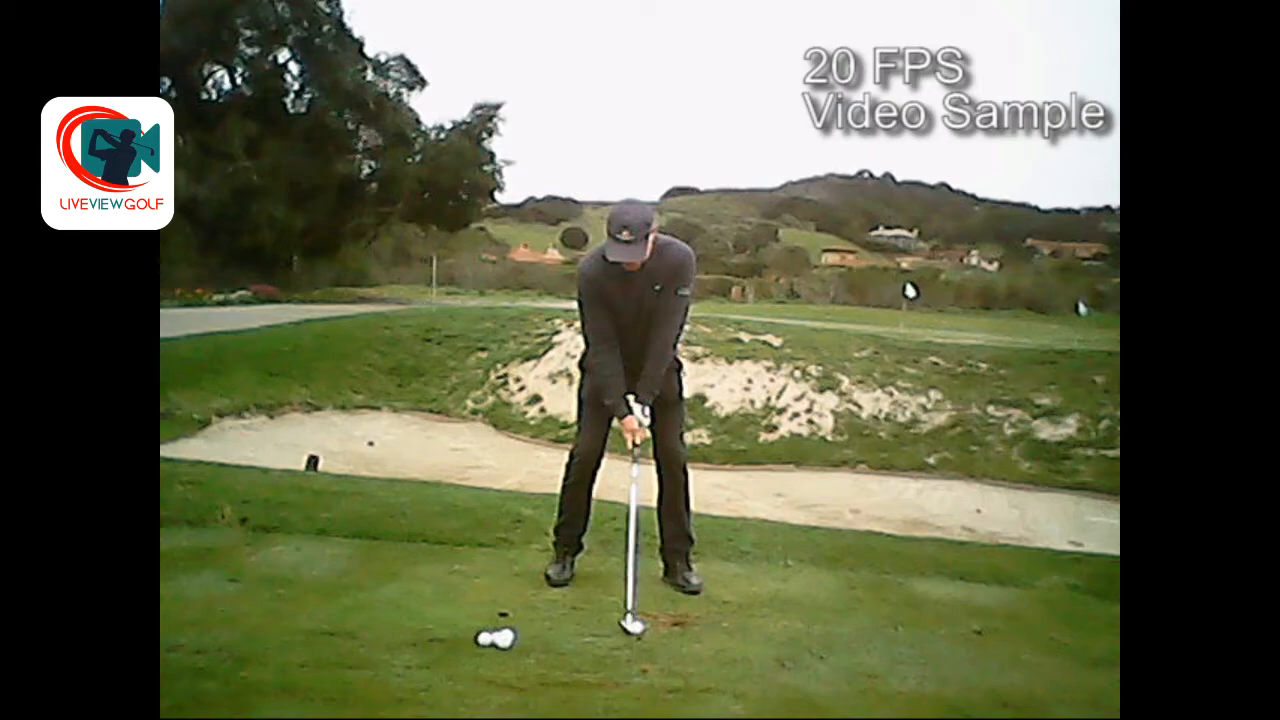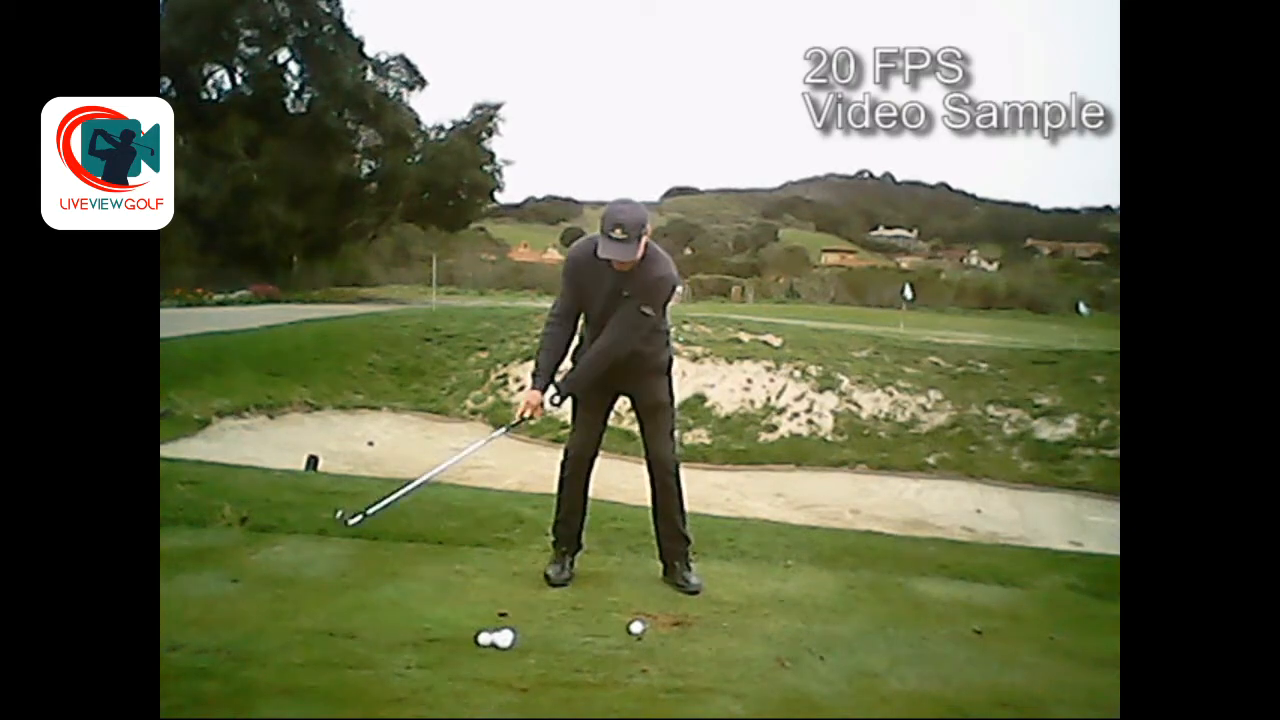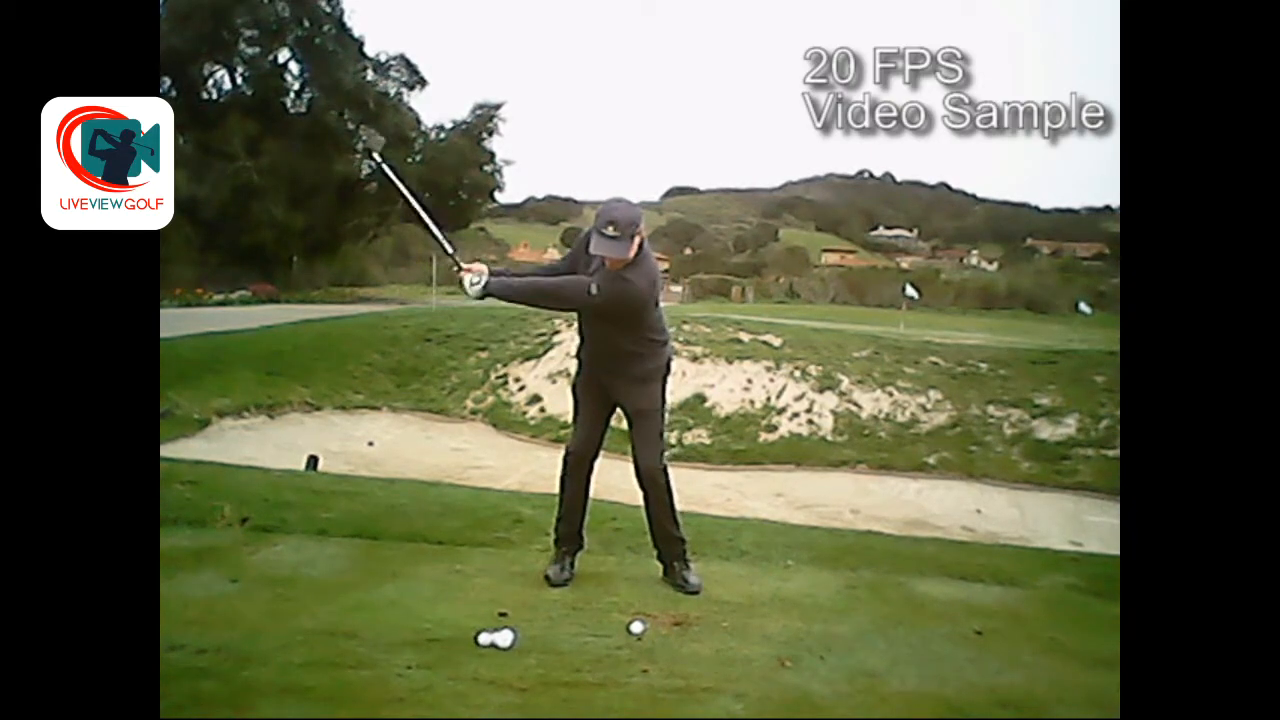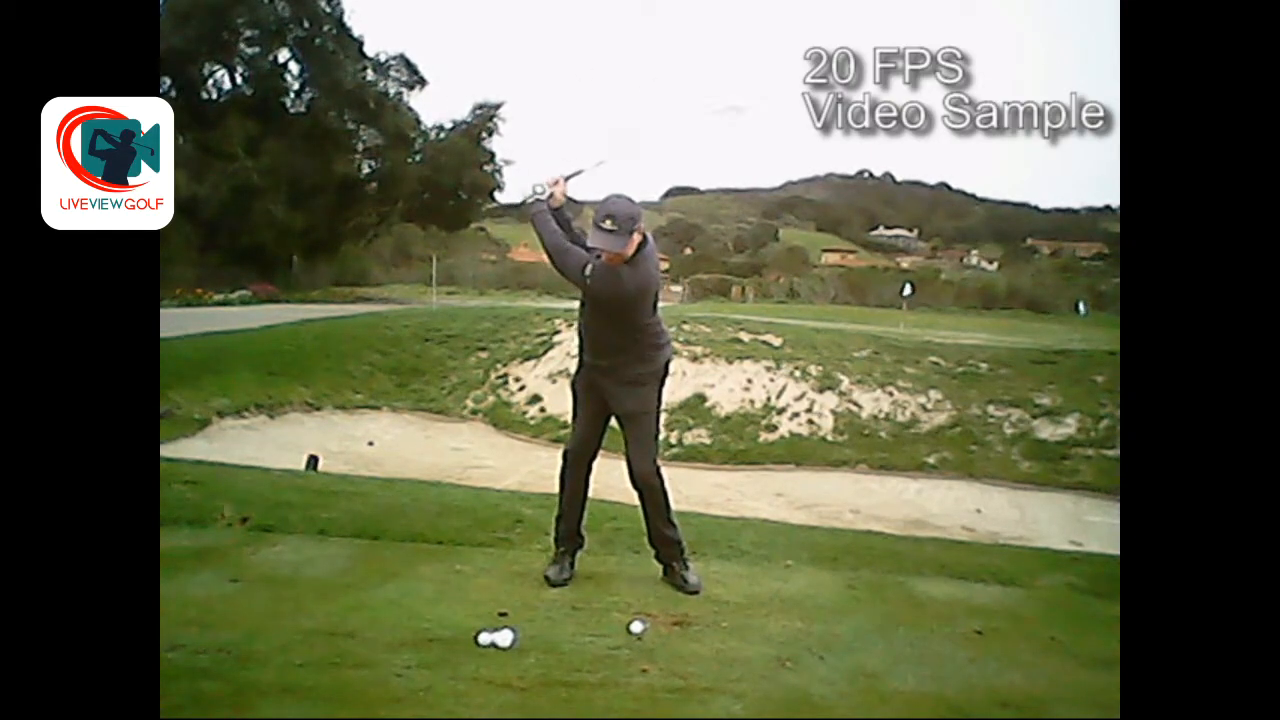
dt=0.7s
person 1, frame 1
left shoulder: (679, 259)
right shoulder: (592, 271)
left elbow: (665, 335)
right elbow: (601, 344)
left wrist: (643, 400)
right wrist: (620, 409)
left hip: (659, 369)
right hip: (605, 369)
left knee: (672, 458)
right knee: (585, 455)
left ankle: (677, 559)
right ankle: (565, 550)
person 1, frame 2
left shoulder: (661, 275)
right shoulder: (581, 255)
left elbow: (617, 341)
right elbow: (562, 320)
left wrist: (561, 390)
right wrist: (540, 381)
left hip: (647, 369)
right hip: (594, 365)
left knee: (663, 461)
right knee: (577, 454)
left ankle: (676, 559)
right ankle: (564, 550)
person 1, frame 3
left shoulder: (634, 283)
right shoulder: (595, 239)
left elbow: (558, 295)
right elbow: (558, 272)
left wrist: (490, 285)
right wrist: (494, 274)
left hip: (640, 375)
right hip: (595, 366)
left knee: (650, 466)
right knee: (579, 455)
left ankle: (674, 559)
right ankle: (566, 549)
person 1, frame 4
left shoulder: (629, 280)
right shoulder: (619, 239)
left elbow: (564, 255)
right elbow: (579, 253)
left wrist: (539, 208)
right wrist: (558, 208)
left hip: (637, 376)
right hip: (595, 366)
left knee: (643, 469)
right knee: (577, 455)
left ankle: (673, 559)
right ankle: (566, 548)
